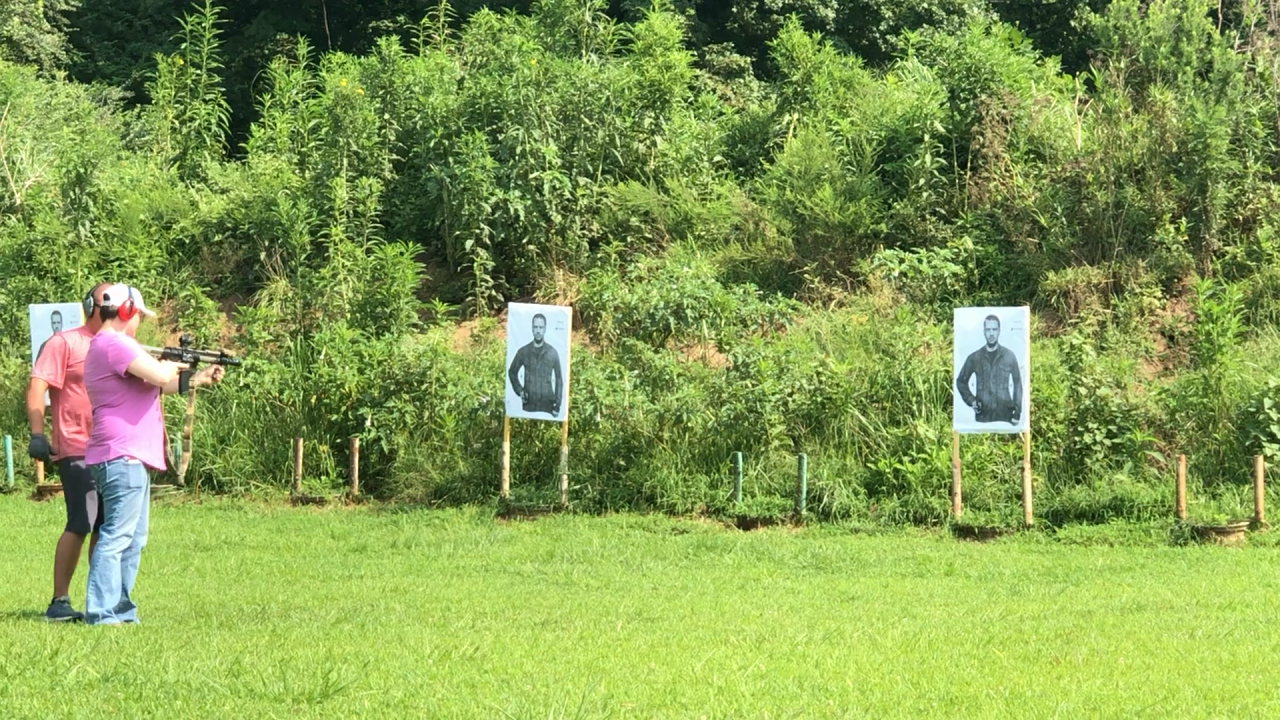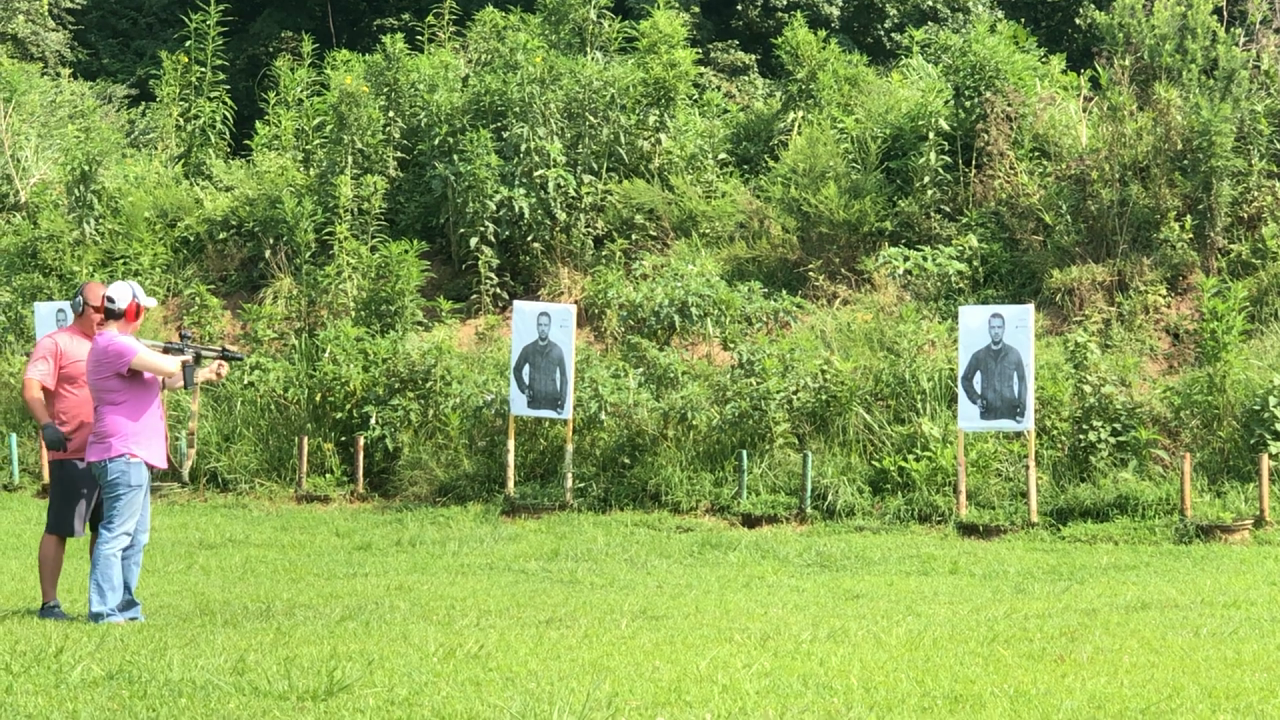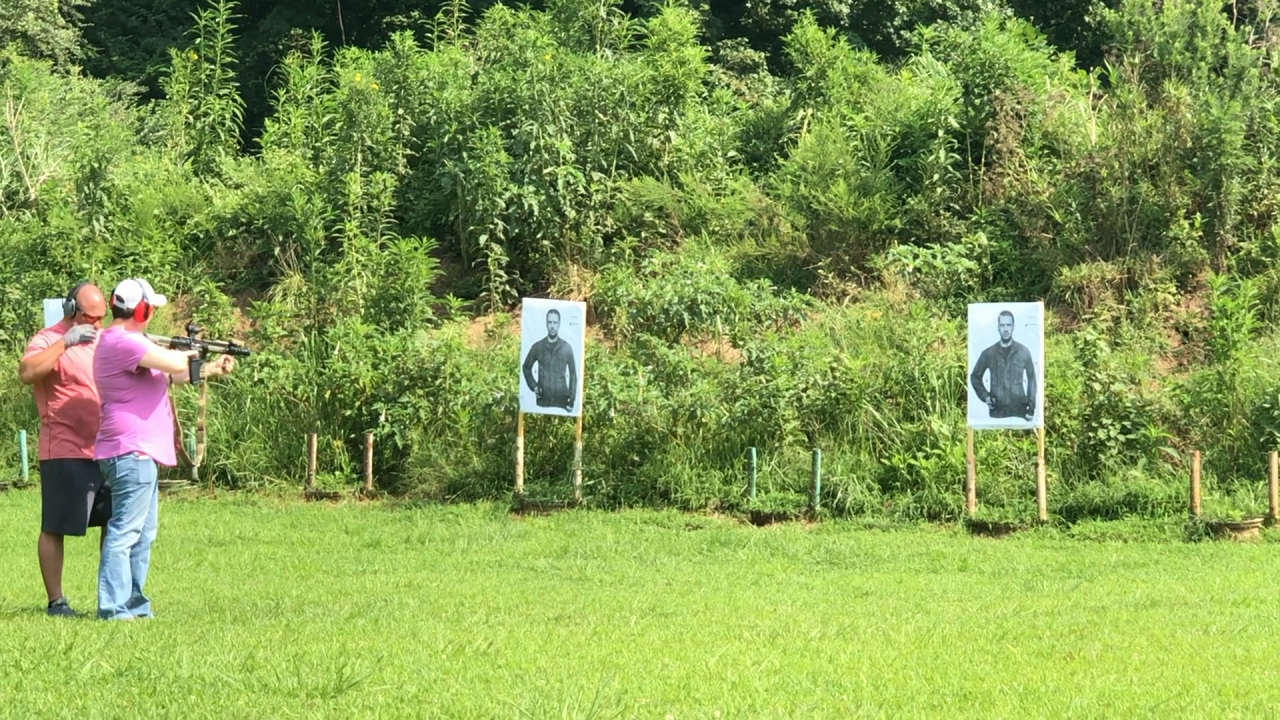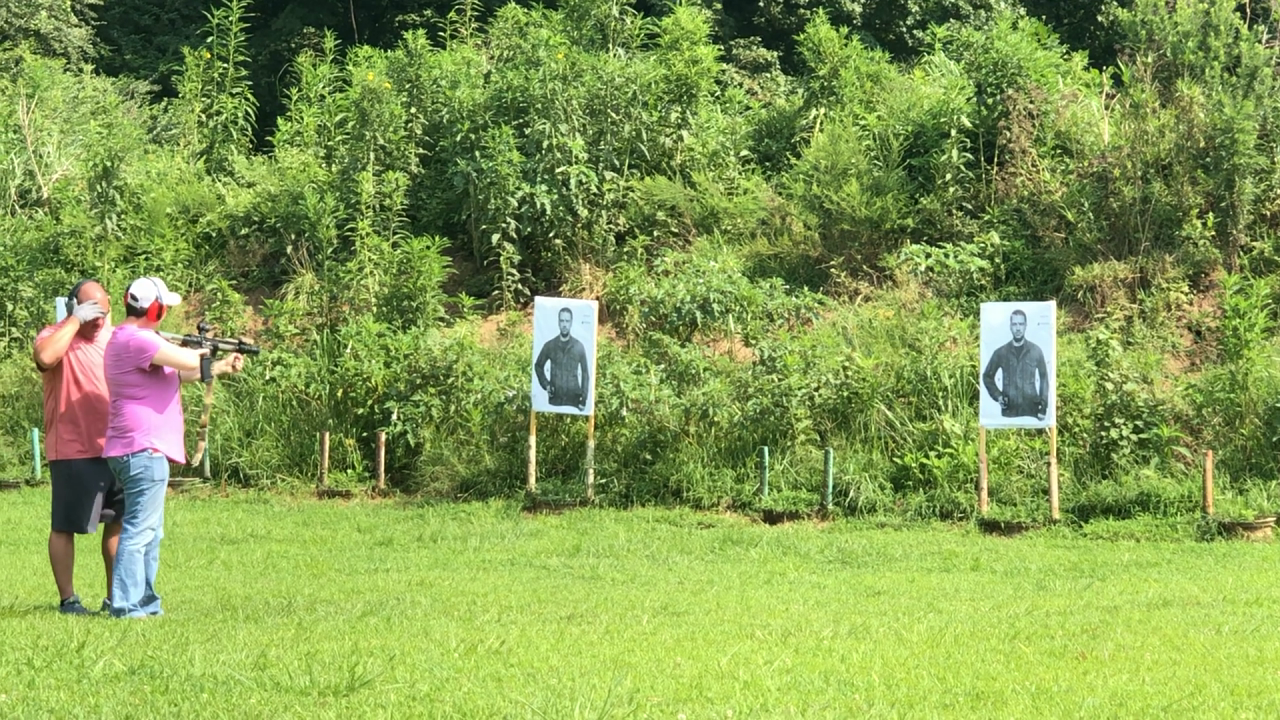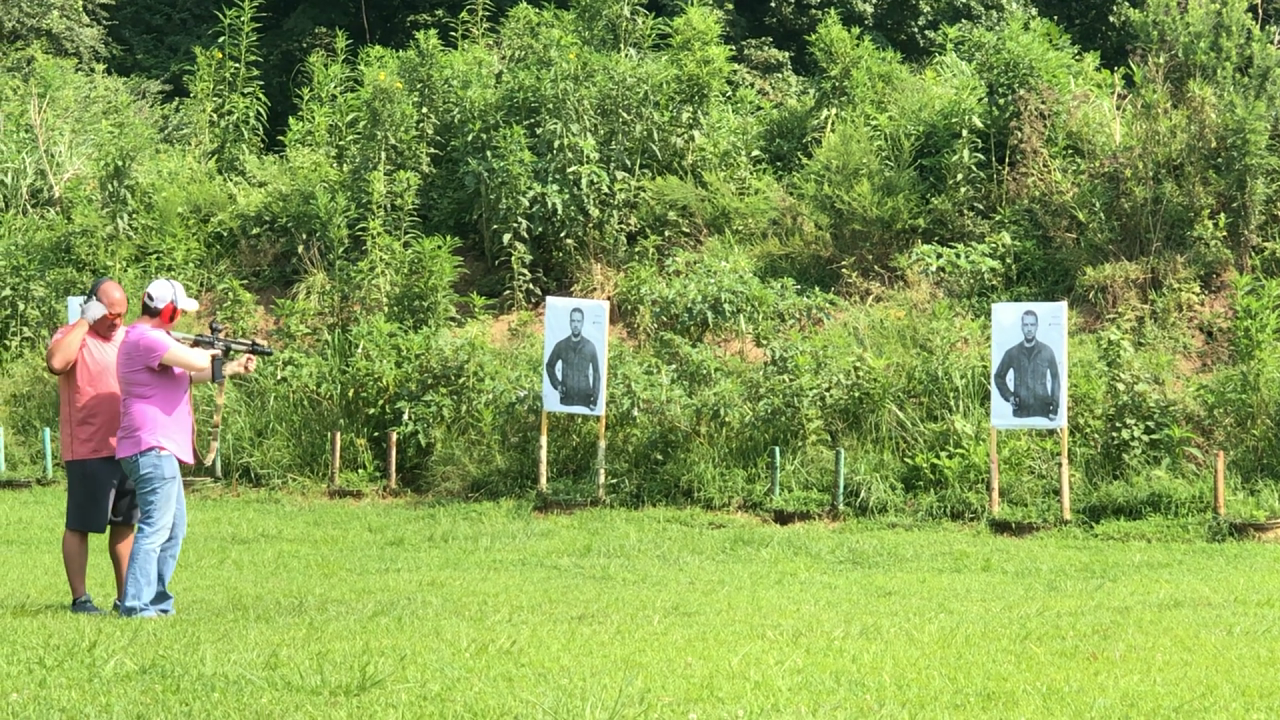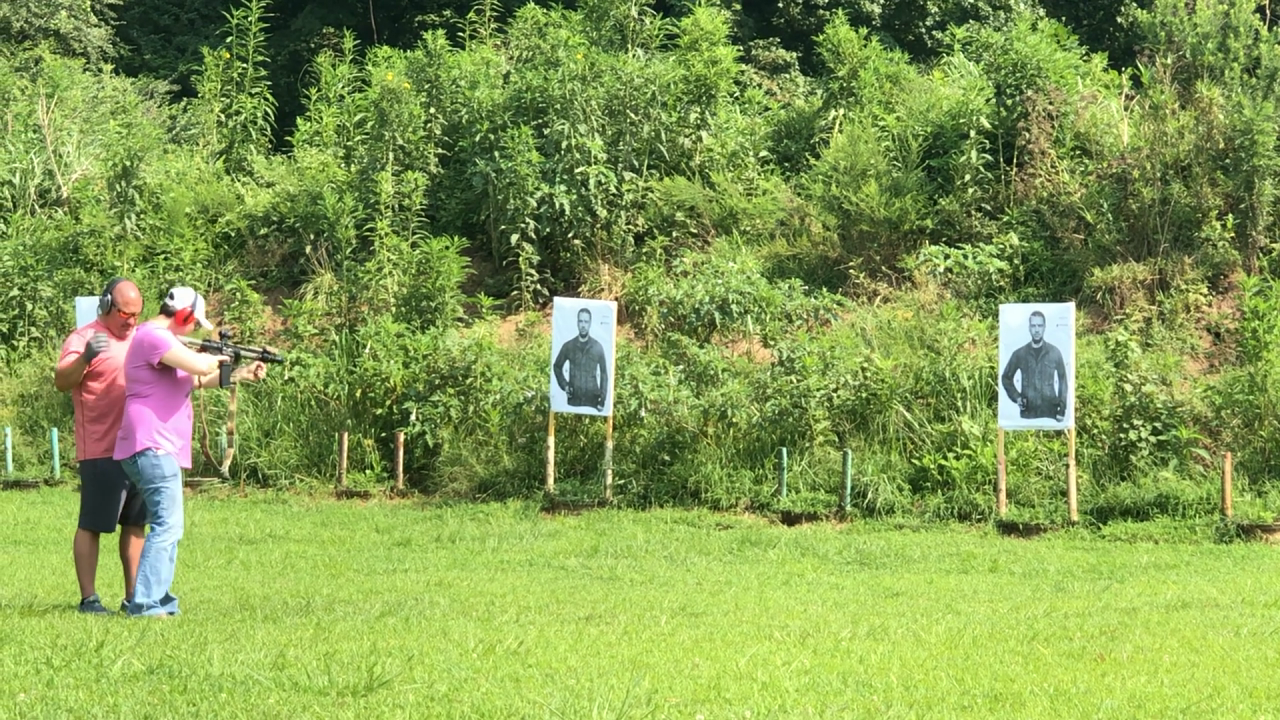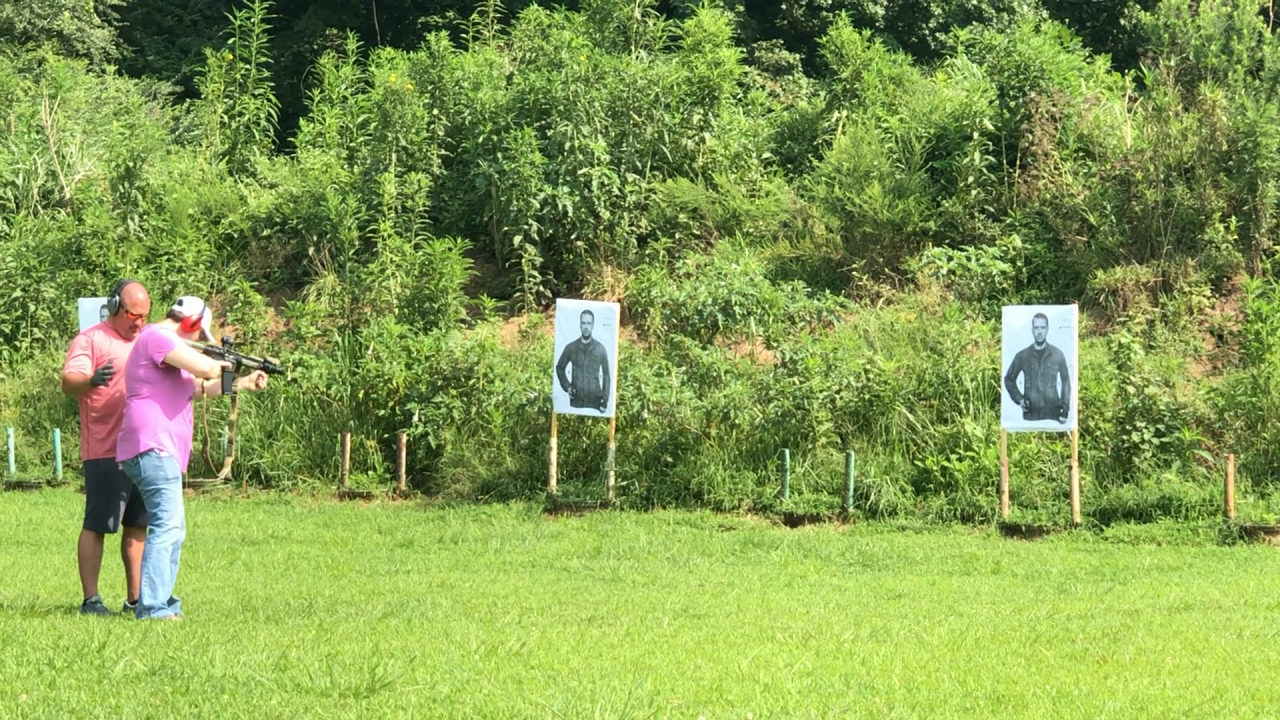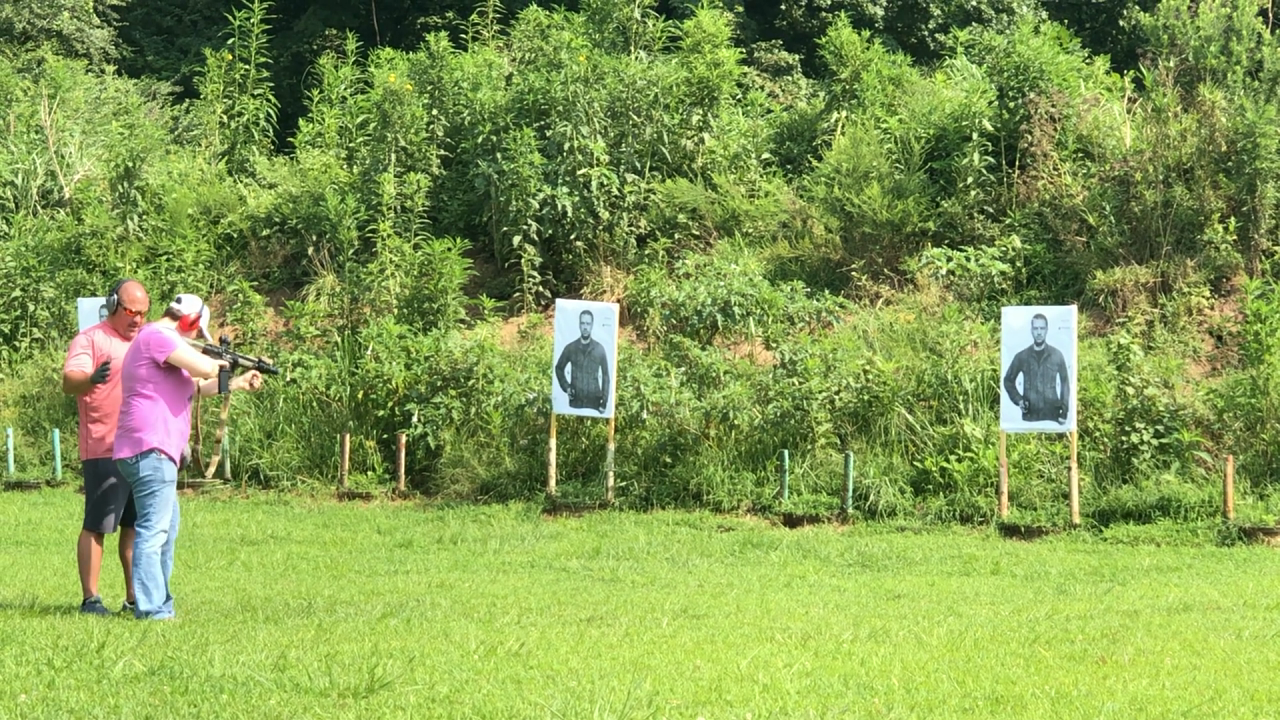
dt=0.3s
person 1, frame 1
right shoulder: (64, 342)
right elbow: (37, 387)
right wrist: (37, 433)
right hip: (77, 451)
right knee: (79, 526)
right ankle: (59, 600)
person 1, frame 2
right shoulder: (55, 343)
right elbow: (30, 388)
right wrist: (46, 425)
right hip: (72, 452)
right knee: (59, 528)
right ankle: (49, 603)
person 1, frame 3
right shoulder: (47, 339)
right elbow: (27, 373)
right wrist: (65, 341)
right hip: (65, 452)
right knee: (55, 528)
right ankle: (56, 600)
person 1, frame 4
left shoulder: (112, 333)
right shoulder: (53, 335)
right elbow: (45, 357)
right wrist: (75, 320)
right hip: (72, 450)
left knee: (119, 521)
right knee: (65, 525)
left ankle: (114, 595)
right ankle: (68, 599)
person 1, frame 5
left shoulder: (127, 336)
right shoulder: (72, 336)
right elbow: (56, 363)
right wrist: (84, 322)
right hip: (88, 450)
left knee: (125, 524)
right knee: (79, 525)
left ankle: (125, 596)
right ankle: (79, 598)
person 1, frame 6
right shoulder: (82, 338)
right elbow: (61, 382)
right wrist: (84, 357)
right hip: (102, 450)
left knee: (135, 524)
right knee: (91, 524)
left ankle: (133, 596)
right ankle: (88, 598)
person 1, frame 7
right shoulder: (90, 340)
right elbow: (68, 383)
right wrist: (91, 381)
right hip: (106, 451)
left knee: (137, 525)
right knee: (96, 524)
left ankle: (136, 597)
right ankle: (91, 598)
person 1, frame 8
right shoulder: (90, 339)
right elbow: (69, 381)
right wrist: (91, 378)
right hip: (105, 450)
left knee: (135, 525)
right knee: (96, 525)
left ankle: (134, 597)
right ankle: (90, 598)
person 2, frame 1
left shoulder: (113, 345)
right shoulder: (114, 344)
left elbow: (156, 386)
right elbow: (160, 376)
left wrist: (200, 378)
right wrist: (172, 367)
left hip: (131, 457)
right hip: (121, 457)
left knee: (133, 538)
right knee: (116, 536)
left ankle: (120, 609)
right ankle: (100, 614)
person 2, frame 2
left shoulder: (117, 344)
right shoulder: (115, 344)
left elbow: (159, 382)
right elbow: (166, 368)
left wrist: (205, 374)
right wrist: (178, 359)
left hip: (133, 455)
right hip: (122, 455)
left knee: (135, 537)
right knee: (116, 535)
left ankle: (124, 607)
right ankle: (103, 613)
person 2, frame 3
left shoulder: (122, 340)
right shoulder: (124, 342)
left elbow: (164, 376)
right elbow: (175, 365)
left wrist: (211, 369)
right wrist: (185, 354)
left hip: (138, 452)
right hip: (130, 453)
left knee: (142, 533)
right knee: (124, 532)
left ankle: (133, 603)
right ankle: (113, 609)
person 2, frame 4
left shoulder: (133, 338)
right shoulder: (137, 339)
left elbow: (175, 373)
right elbow: (188, 363)
left wrist: (221, 367)
right wrist: (197, 352)
left hip: (145, 449)
right hip: (143, 449)
left knee: (150, 531)
right knee: (139, 530)
left ankle: (144, 602)
right ankle: (125, 607)
person 2, frame 5
left shoulder: (148, 336)
right shoulder: (146, 338)
left elbow: (187, 374)
right elbow: (195, 363)
left wrist: (233, 368)
right wrist: (207, 352)
left hip: (160, 450)
right hip: (152, 449)
left knee: (174, 528)
right knee: (155, 529)
left ankle: (157, 601)
right ankle: (136, 607)
person 2, frame 6
left shoulder: (160, 338)
right shoulder: (153, 336)
left elbow: (195, 380)
right elbow: (198, 366)
left wrist: (240, 374)
right wrist: (214, 358)
left hip: (162, 449)
right hip: (151, 447)
left knee: (171, 529)
right knee: (166, 525)
left ankle: (161, 602)
right ankle: (145, 604)
person 2, frame 7
left shoulder: (161, 342)
right shoulder: (158, 336)
left elbow: (197, 387)
right elbow: (203, 367)
left wrist: (241, 383)
right wrist: (218, 364)
left hip: (160, 450)
right hip: (152, 448)
left knee: (174, 530)
right knee: (165, 526)
left ankle: (164, 604)
right ankle: (152, 607)
person 2, frame 8
left shoulder: (156, 340)
right shoulder: (158, 336)
left elbow: (191, 386)
right elbow: (204, 367)
left wrist: (236, 383)
right wrist: (215, 364)
left hip: (152, 448)
right hip: (150, 448)
left knee: (167, 527)
right knee: (153, 529)
left ankle: (159, 601)
right ankle: (150, 609)
